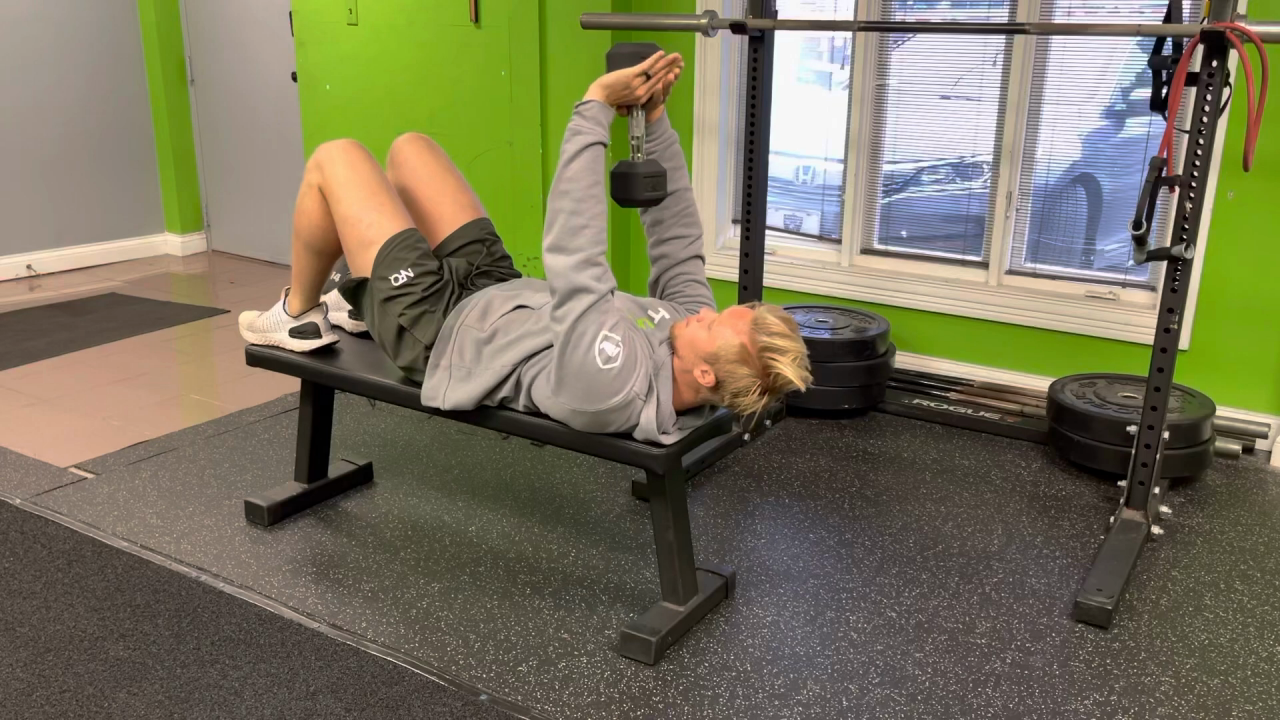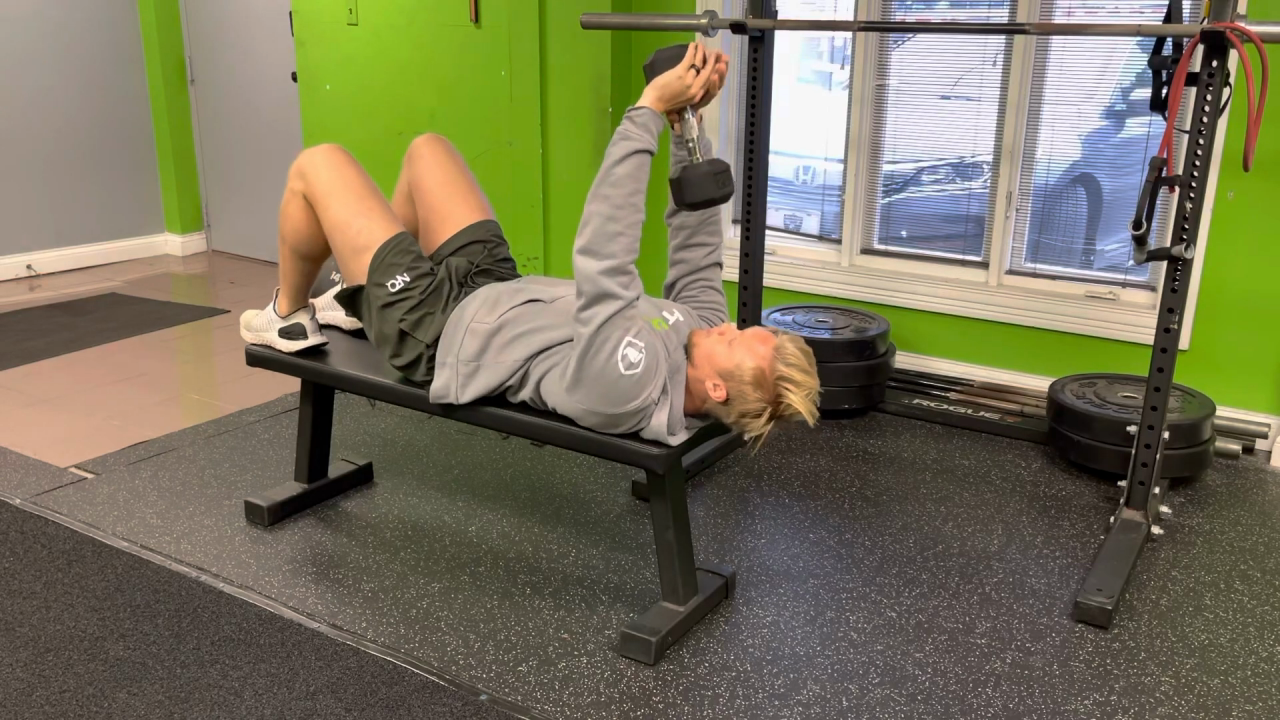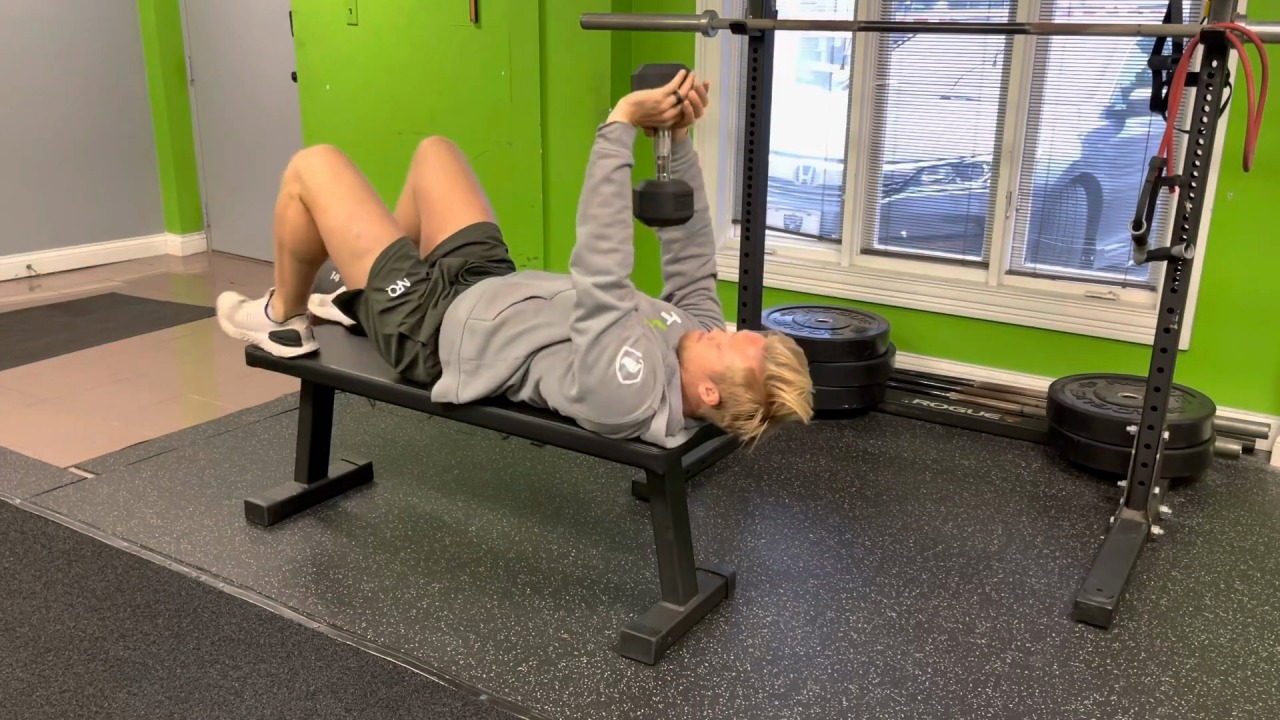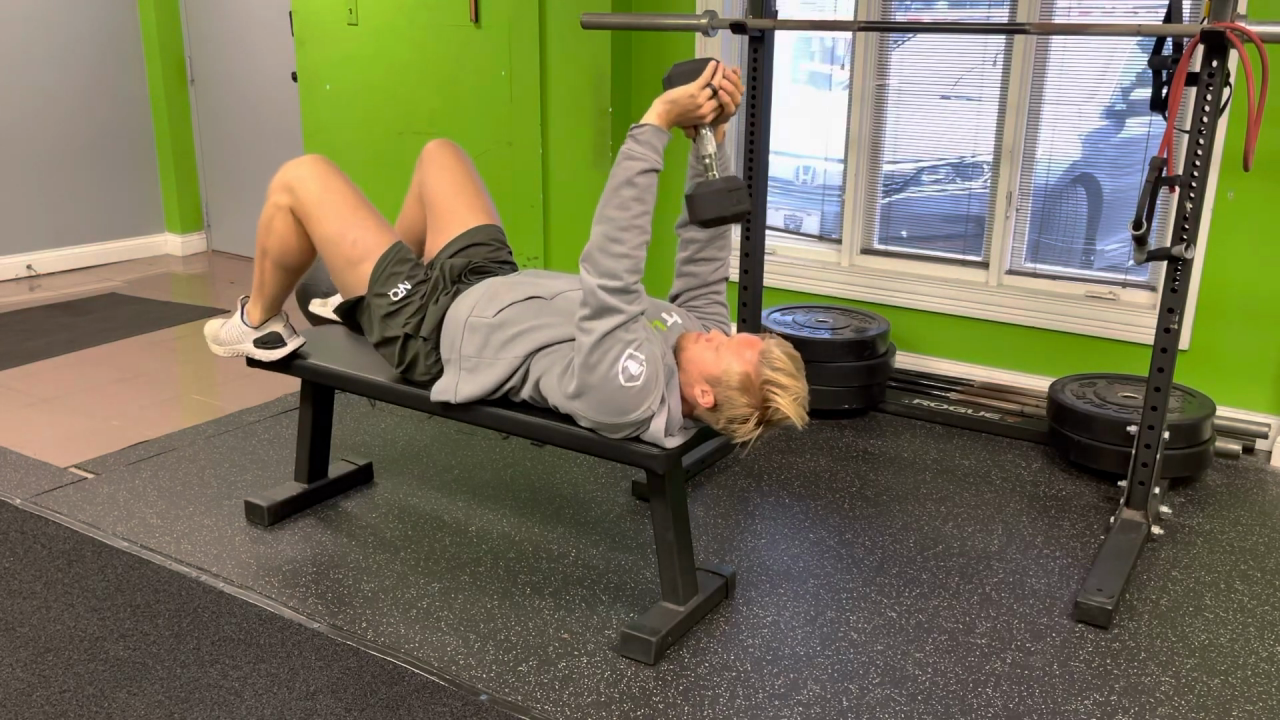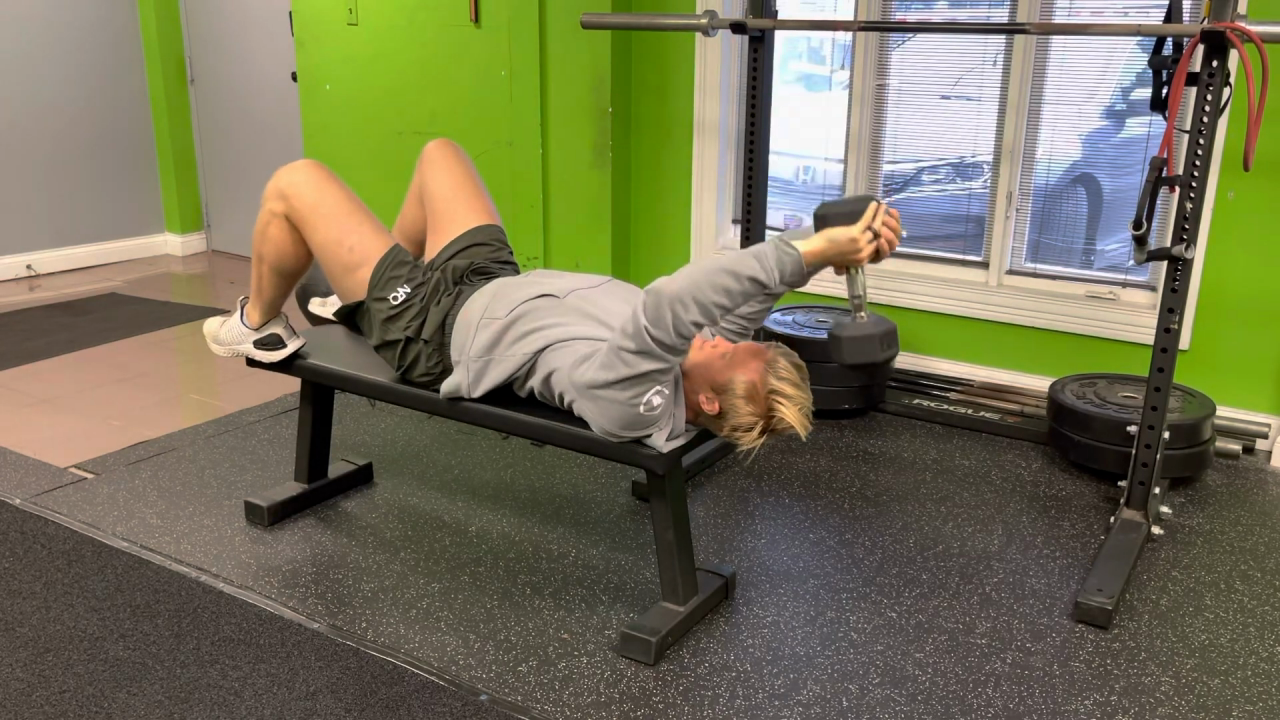
dt=1s
person 1, frame 1
left shoulder: (613, 389)
right shoulder: (694, 335)
left elbow: (572, 259)
right elbow: (678, 240)
left wrist: (596, 104)
right wrist: (654, 116)
left hip: (437, 332)
right hip: (495, 292)
left knee: (334, 159)
right knee: (410, 148)
left ankle: (299, 316)
right ankle: (359, 300)
person 1, frame 2
left shoulder: (631, 389)
right shoulder: (703, 334)
left elbow: (602, 260)
right elbow: (698, 243)
left wrist: (651, 109)
right wrist: (688, 119)
left hip: (434, 329)
right hip: (493, 290)
left knee: (317, 165)
right knee: (427, 149)
left ankle: (289, 317)
right ankle: (358, 302)
person 1, frame 3
left shoulder: (628, 398)
right shoulder: (699, 337)
left elbow: (599, 276)
right elbow: (691, 255)
left wrist: (622, 123)
right wrist: (676, 136)
left hip: (431, 327)
right hip: (489, 286)
left knee: (313, 165)
right knee: (435, 149)
left ankle: (283, 316)
right ankle: (360, 297)
person 1, frame 4
left shoulder: (629, 393)
right shoulder: (704, 338)
left elbow: (609, 277)
right elbow: (705, 255)
left wrist: (656, 122)
right wrist: (711, 132)
left hip: (429, 328)
right hip: (491, 285)
left knee: (299, 178)
right knee: (439, 152)
left ankle: (260, 325)
right ankle: (364, 295)
person 1, frame 5
left shoulder: (644, 404)
right shoulder: (717, 353)
left elbow: (667, 309)
right elbow: (753, 284)
left wrist: (823, 245)
right wrist: (829, 246)
left hip: (434, 329)
right hip: (494, 286)
left knee: (292, 184)
right knee: (439, 153)
left ankle: (259, 326)
right ankle: (366, 297)
